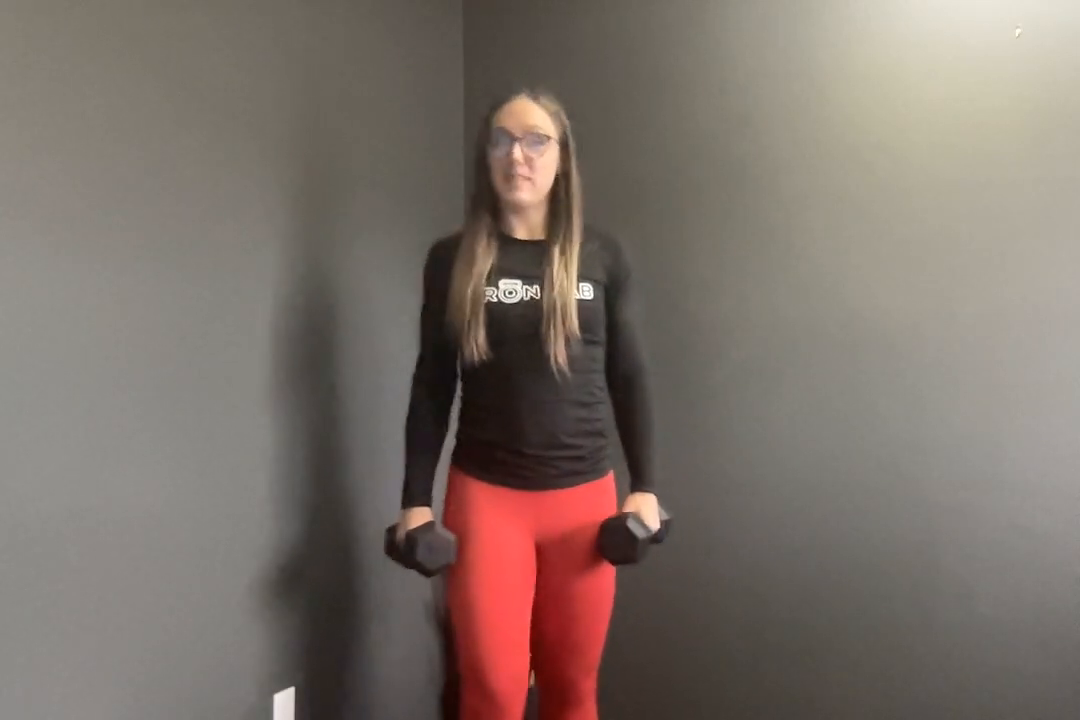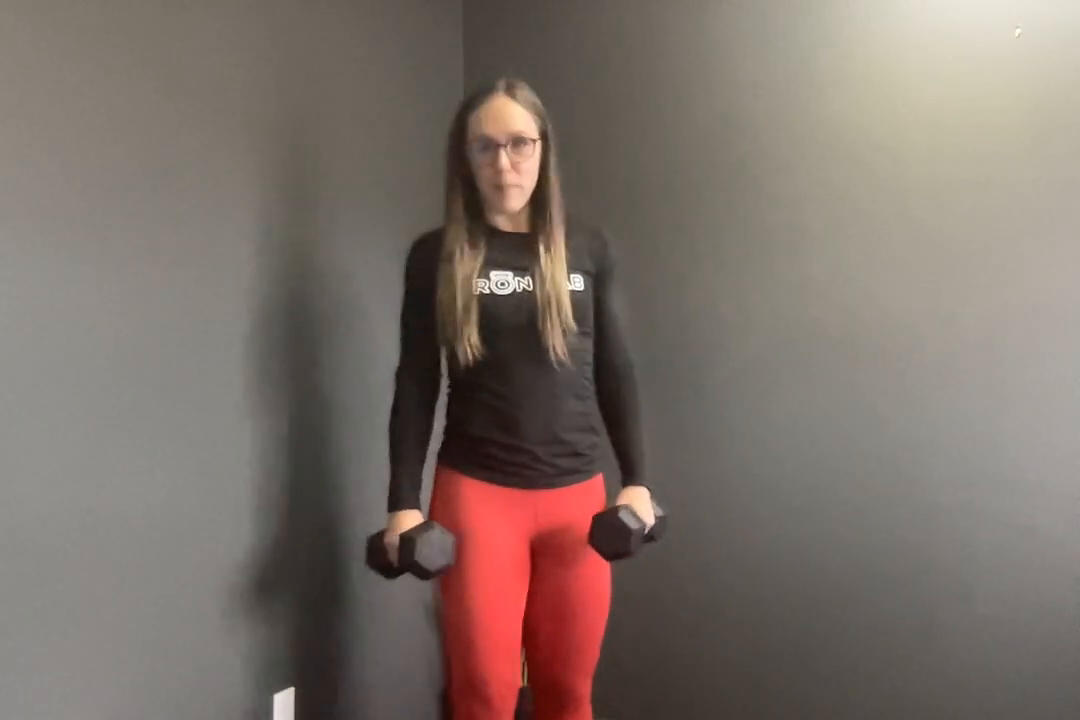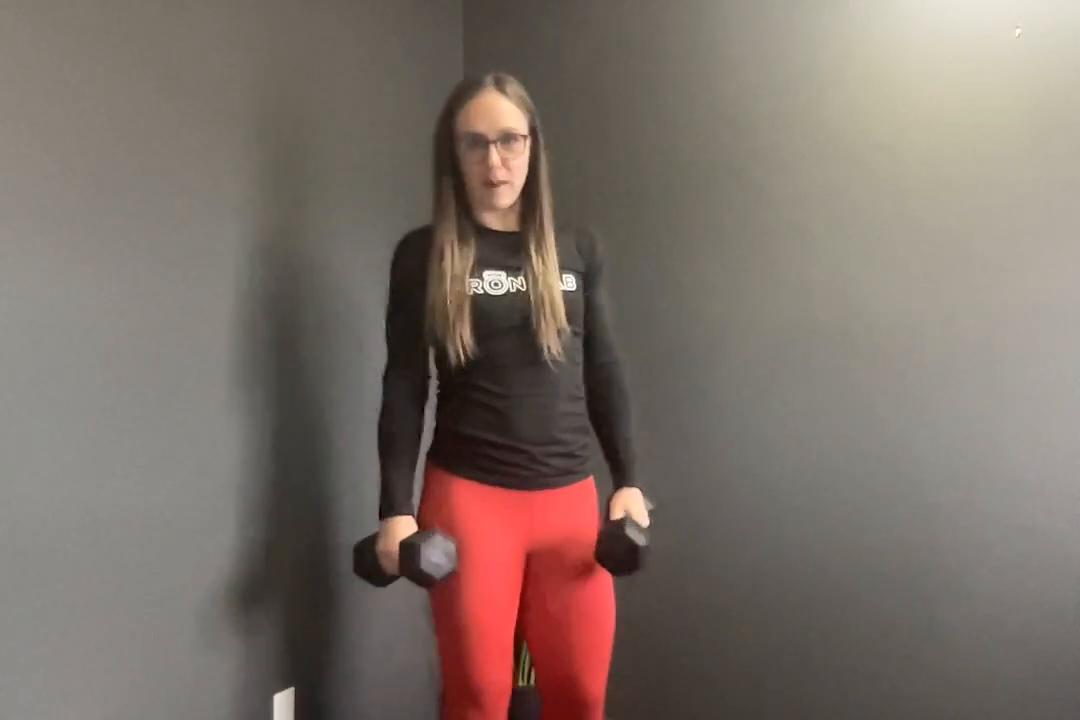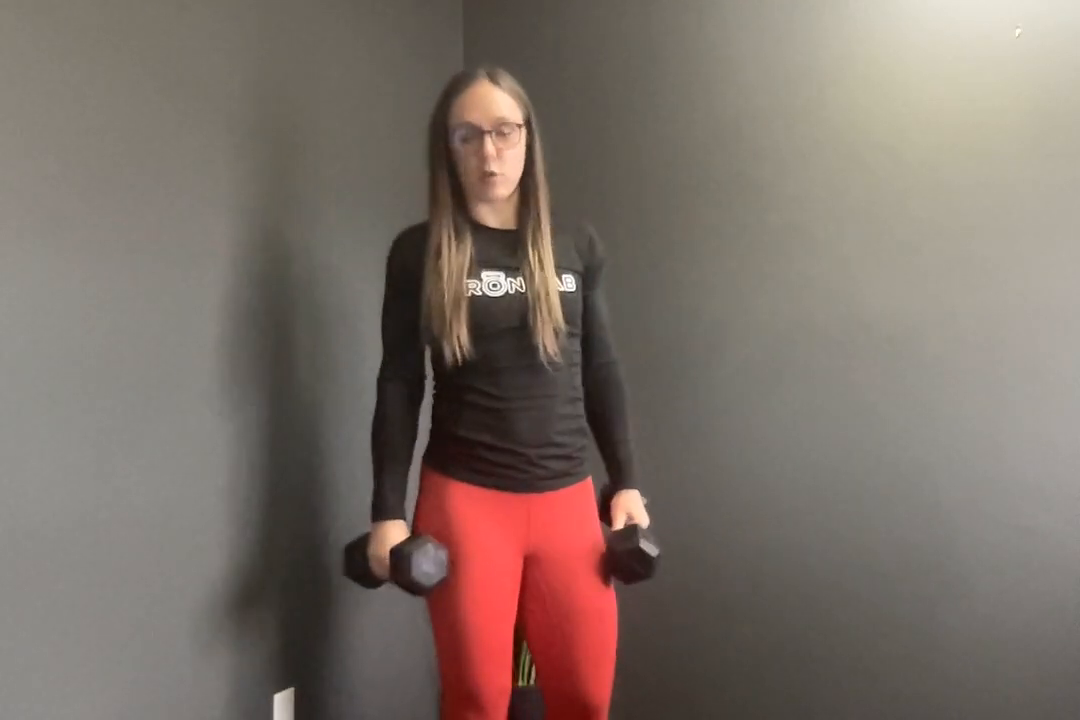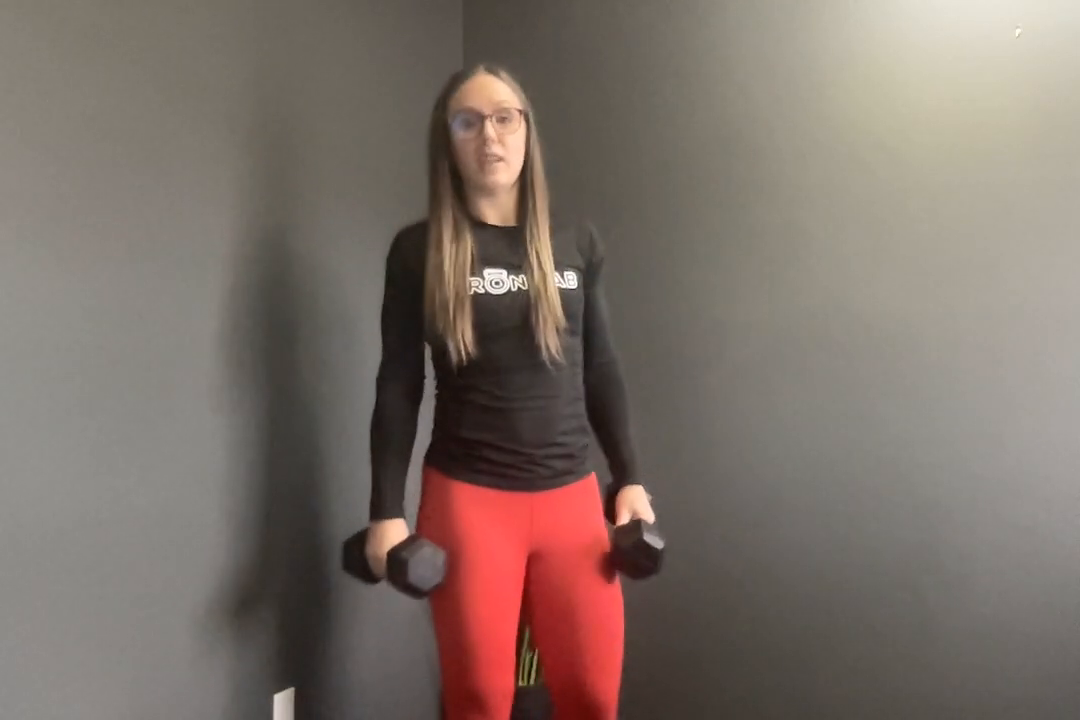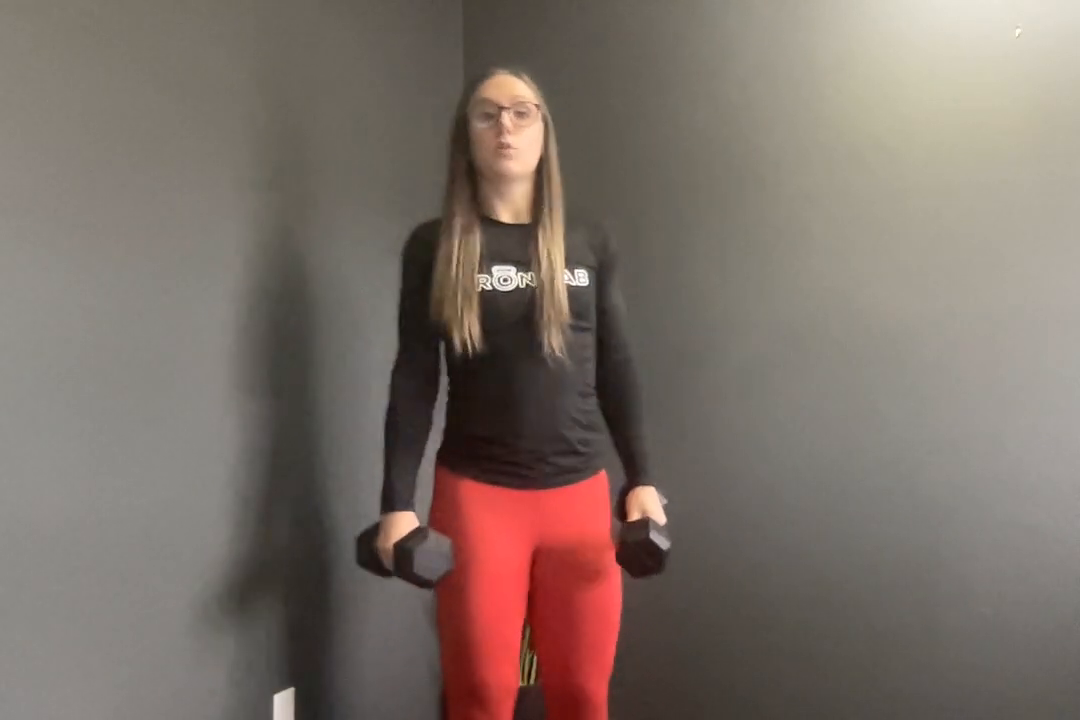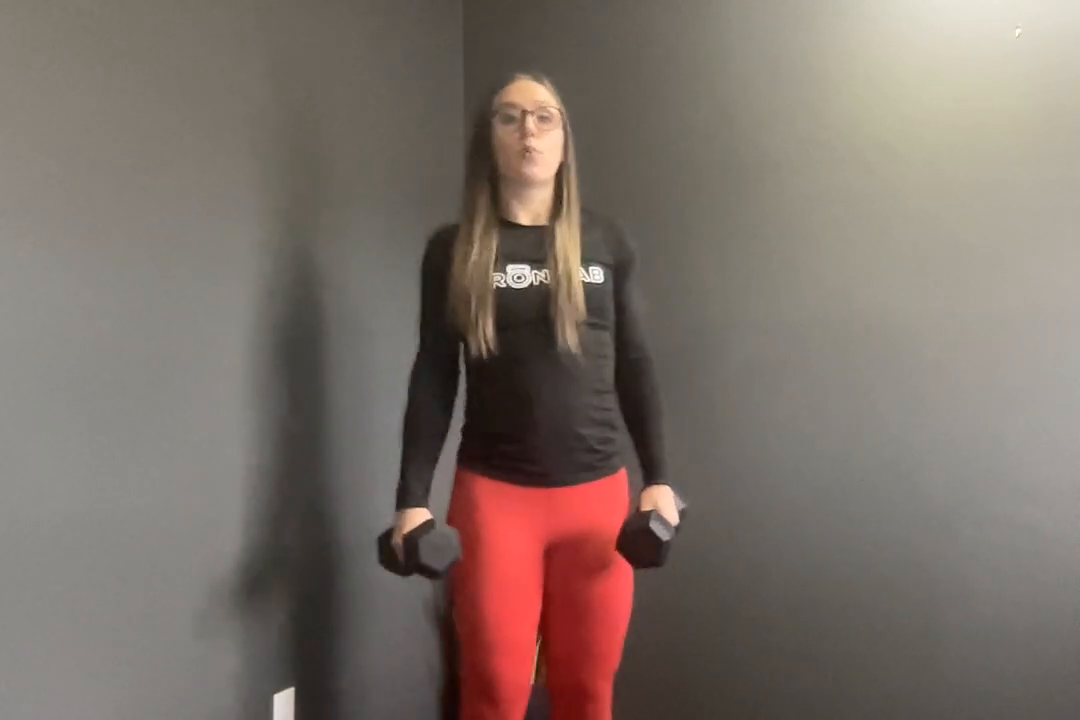
dt=0.3s
person 1, frame 1
left shoulder: (602, 256)
right shoulder: (453, 260)
left elbow: (628, 377)
right elbow: (431, 385)
left wrist: (644, 486)
right wrist: (416, 499)
left hip: (584, 495)
right hip: (484, 496)
person 1, frame 2
left shoulder: (588, 248)
right shoulder: (435, 255)
left elbow: (615, 370)
right elbow: (416, 384)
left wrist: (635, 479)
right wrist: (404, 501)
left hip: (576, 494)
right hip: (474, 494)
person 1, frame 3
left shoulder: (577, 248)
right shoulder: (421, 254)
left elbow: (603, 371)
right elbow: (404, 386)
left wrist: (627, 481)
right wrist: (396, 507)
left hip: (569, 496)
right hip: (466, 496)
person 1, frame 4
left shoulder: (577, 246)
right shoulder: (418, 252)
left elbow: (601, 372)
right elbow: (399, 387)
left wrist: (626, 484)
right wrist: (387, 511)
left hip: (567, 498)
right hip: (463, 499)
person 1, frame 5
left shoulder: (577, 242)
right shoulder: (419, 250)
left elbow: (600, 369)
right elbow: (399, 386)
left wrist: (630, 480)
right wrist: (386, 510)
left hip: (571, 495)
right hip: (466, 499)
person 1, frame 6
left shoulder: (590, 242)
right shoulder: (433, 247)
left elbow: (615, 367)
right elbow: (414, 379)
left wrist: (641, 480)
right wrist: (397, 501)
left hip: (579, 493)
right hip: (475, 494)
person 1, frame 7
left shoulder: (607, 241)
right shoulder: (453, 249)
left elbow: (635, 365)
right elbow: (433, 379)
left wrist: (658, 478)
right wrist: (413, 497)
left hip: (597, 491)
right hip: (492, 494)
